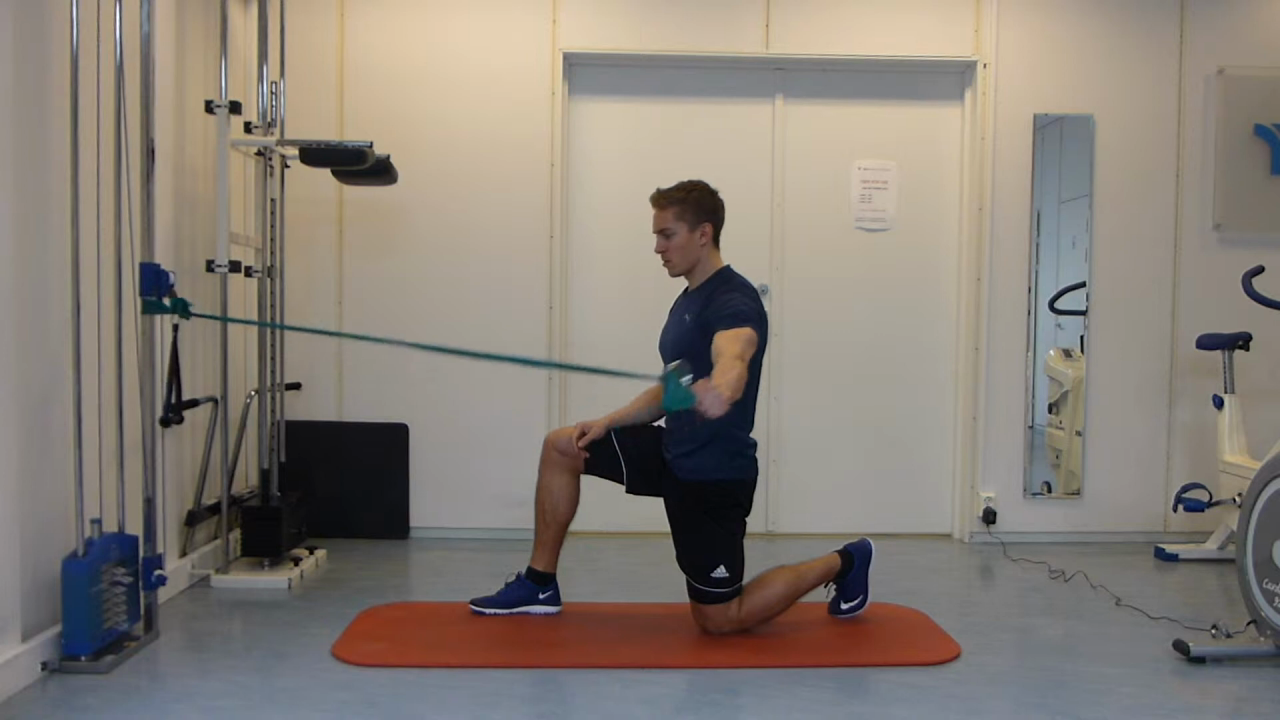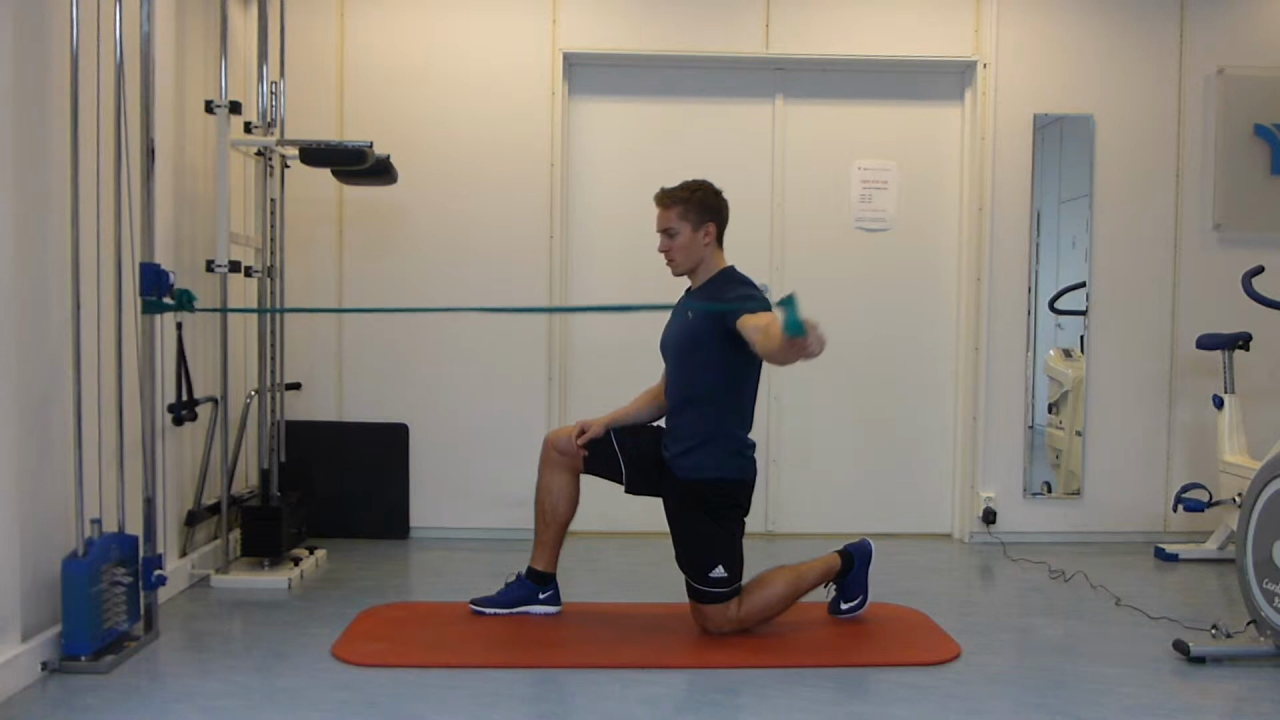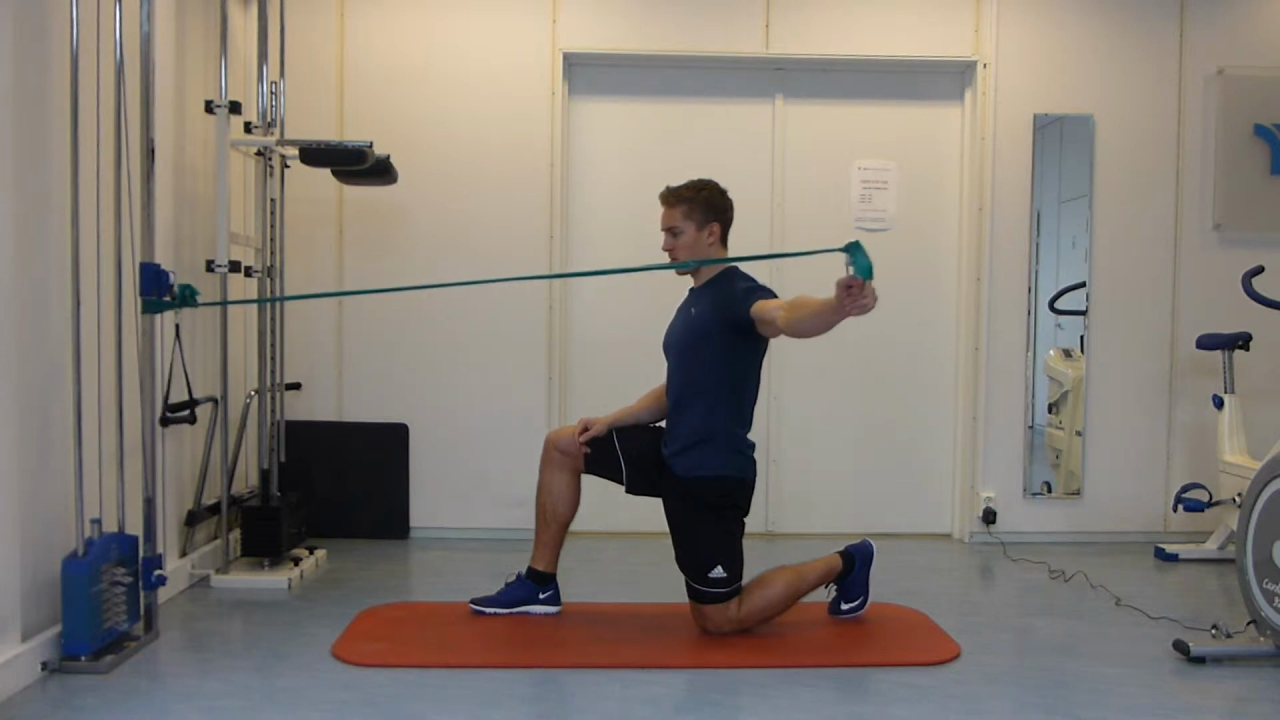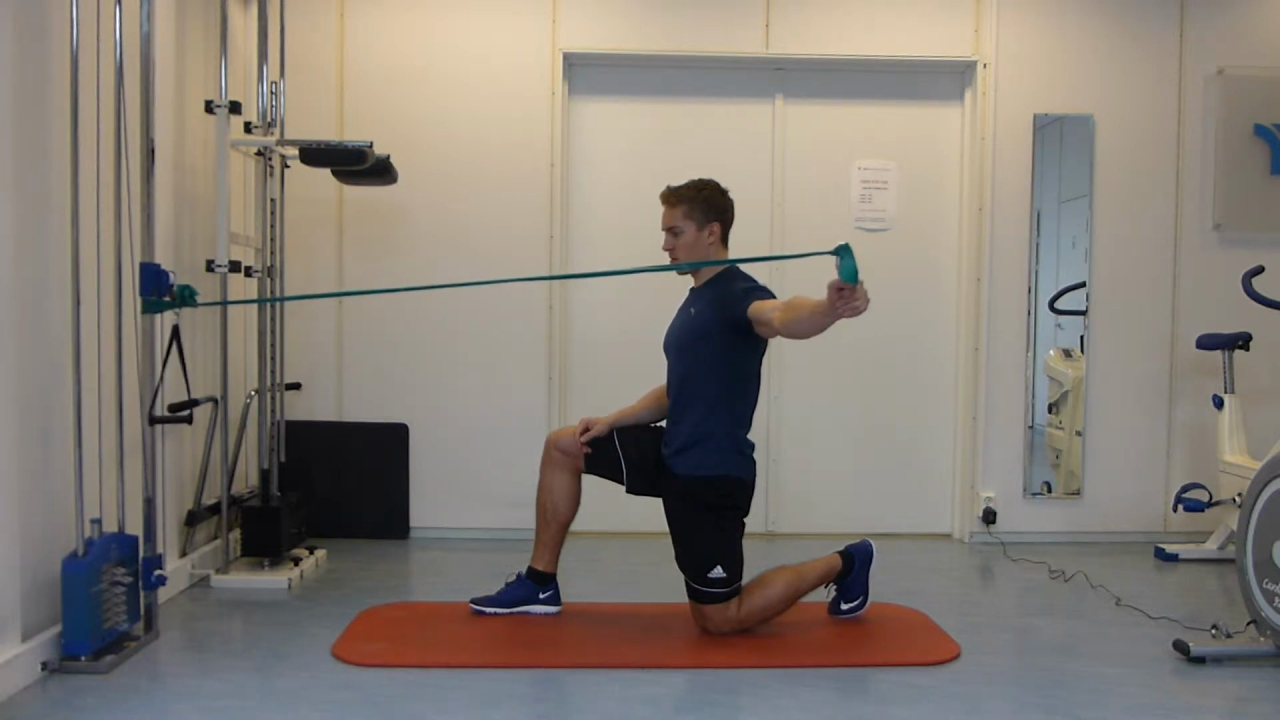
dt=0.4s
person 1, frame 1
left shoulder: (731, 299)
right shoulder: (687, 301)
left elbow: (731, 359)
left wrist: (717, 391)
right wrist: (608, 422)
left hip: (715, 475)
right hip: (674, 455)
left knee: (719, 618)
right knee: (561, 447)
left ankle: (841, 562)
right ankle: (539, 584)
person 1, frame 2
left shoulder: (736, 296)
right shoulder: (690, 302)
left elbow: (767, 336)
left wrist: (796, 342)
right wrist: (607, 422)
left hip: (713, 474)
right hip: (673, 454)
left knee: (718, 618)
right knee: (561, 447)
left ankle: (842, 563)
right ankle: (539, 584)
person 1, frame 3
left shoulder: (737, 294)
right shoulder: (696, 301)
left elbow: (786, 317)
left wrist: (839, 306)
right wrist: (611, 421)
left hip: (713, 475)
right hip: (673, 455)
left knee: (719, 618)
right knee: (562, 446)
left ankle: (843, 564)
right ankle: (539, 584)
person 1, frame 4
left shoulder: (736, 294)
right shoulder: (698, 300)
left elbow: (782, 317)
left wrist: (832, 307)
right wrist: (612, 420)
left hip: (713, 475)
right hip: (674, 455)
left knee: (718, 618)
right knee: (562, 446)
left ankle: (842, 564)
right ankle: (539, 584)
